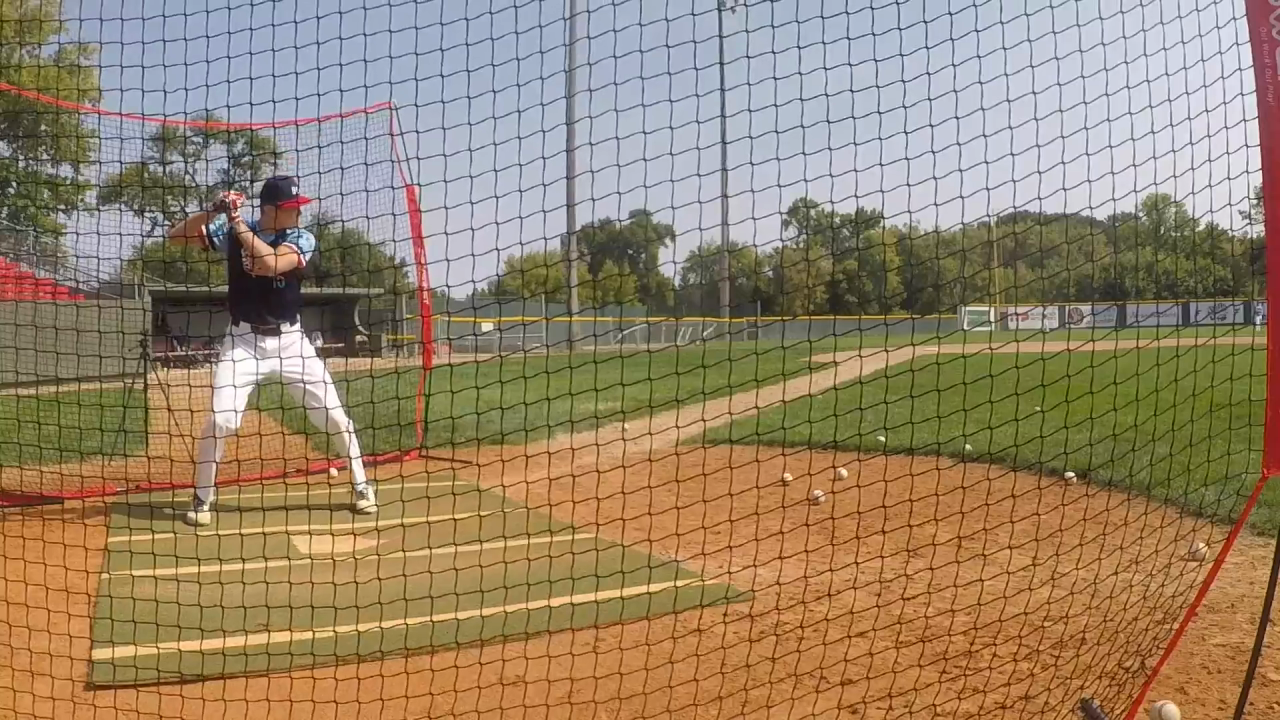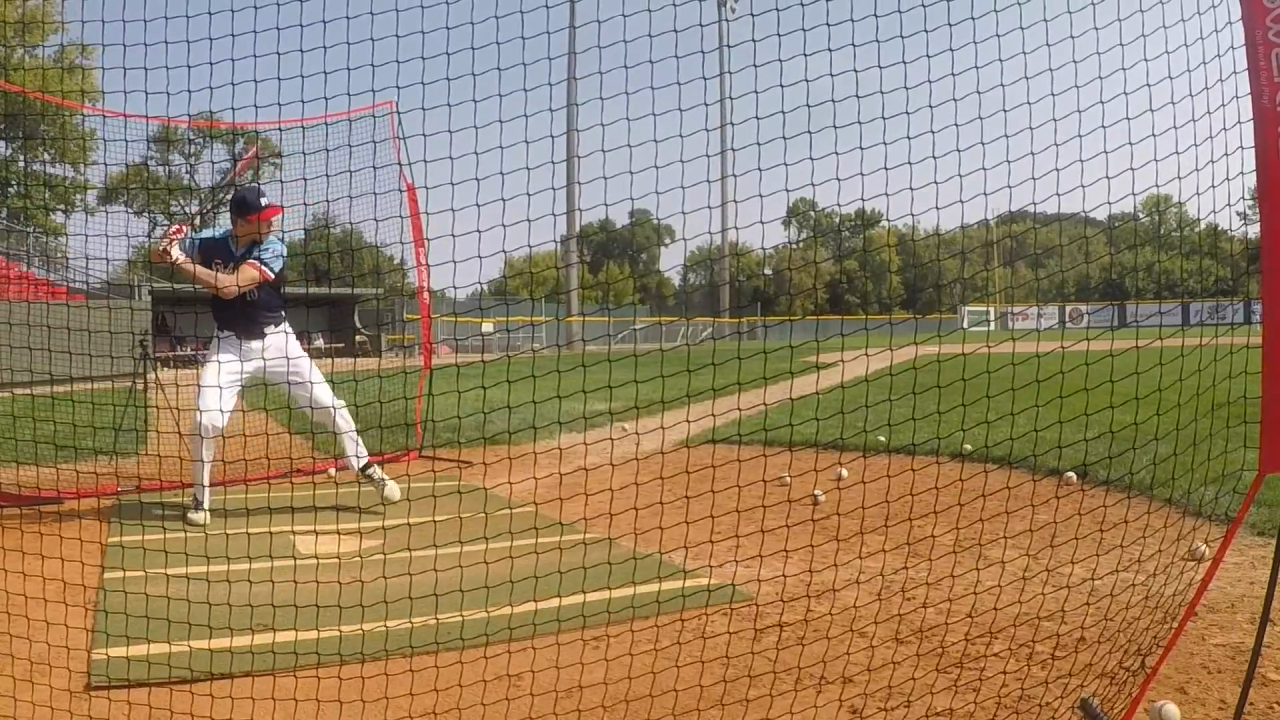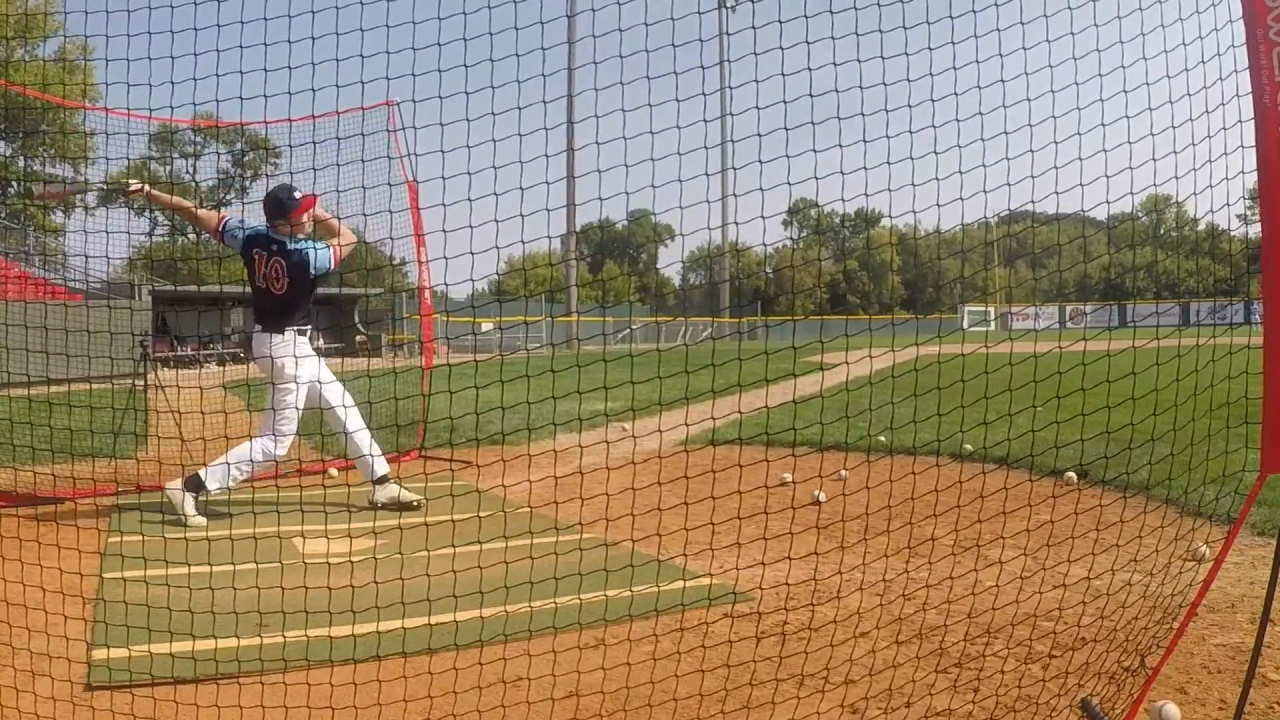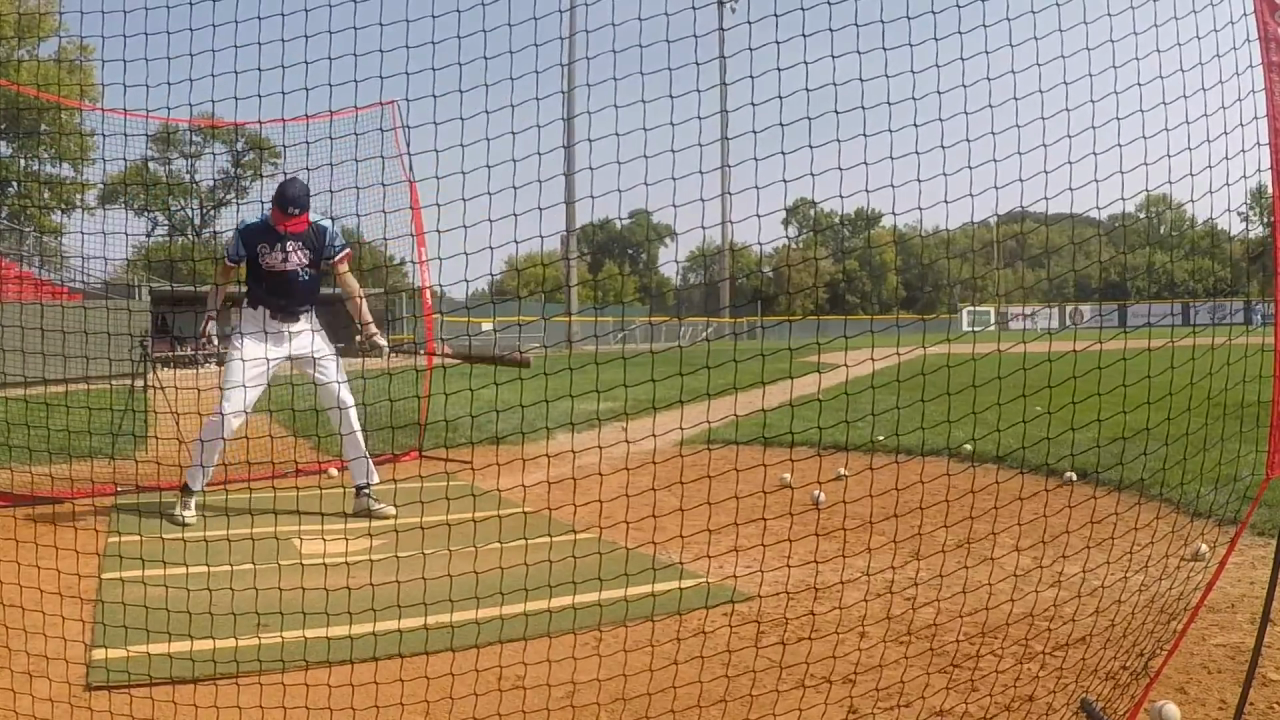
dt=1s
person 1, frame 1
left shoulder: (302, 239)
right shoulder: (232, 232)
left elbow: (272, 263)
right elbow: (176, 235)
left wrist: (238, 225)
right wrist: (214, 211)
left hip: (290, 338)
right hip: (243, 340)
left knee: (333, 413)
right knee: (220, 420)
left ankle: (362, 486)
right ankle: (202, 499)
person 1, frame 2
left shoulder: (273, 249)
right shoulder: (209, 243)
left elbow: (229, 287)
right elbow: (158, 256)
left wrist: (181, 261)
right wrist: (170, 244)
left hip: (276, 338)
right hip: (230, 344)
left knee: (327, 404)
right knee: (208, 421)
left ankle: (367, 468)
right ankle: (199, 500)
person 1, frame 3
left shoulder: (249, 236)
right shoulder: (306, 256)
left elbow: (195, 213)
right elbow: (347, 238)
left wrist: (147, 193)
right wrist: (317, 214)
left hip: (288, 344)
right hip: (285, 346)
left knee: (343, 407)
right knee: (273, 443)
left ankle: (382, 485)
right ankle: (187, 489)
person 1, frame 4
left shoulder: (322, 231)
right shoulder: (248, 233)
left elbow: (346, 279)
right elbow: (224, 276)
left wrist: (367, 324)
right wrist: (210, 316)
left hip: (304, 325)
right hip: (258, 326)
left knee: (343, 405)
right knee: (229, 413)
left ankle: (363, 491)
right ankle: (189, 493)
